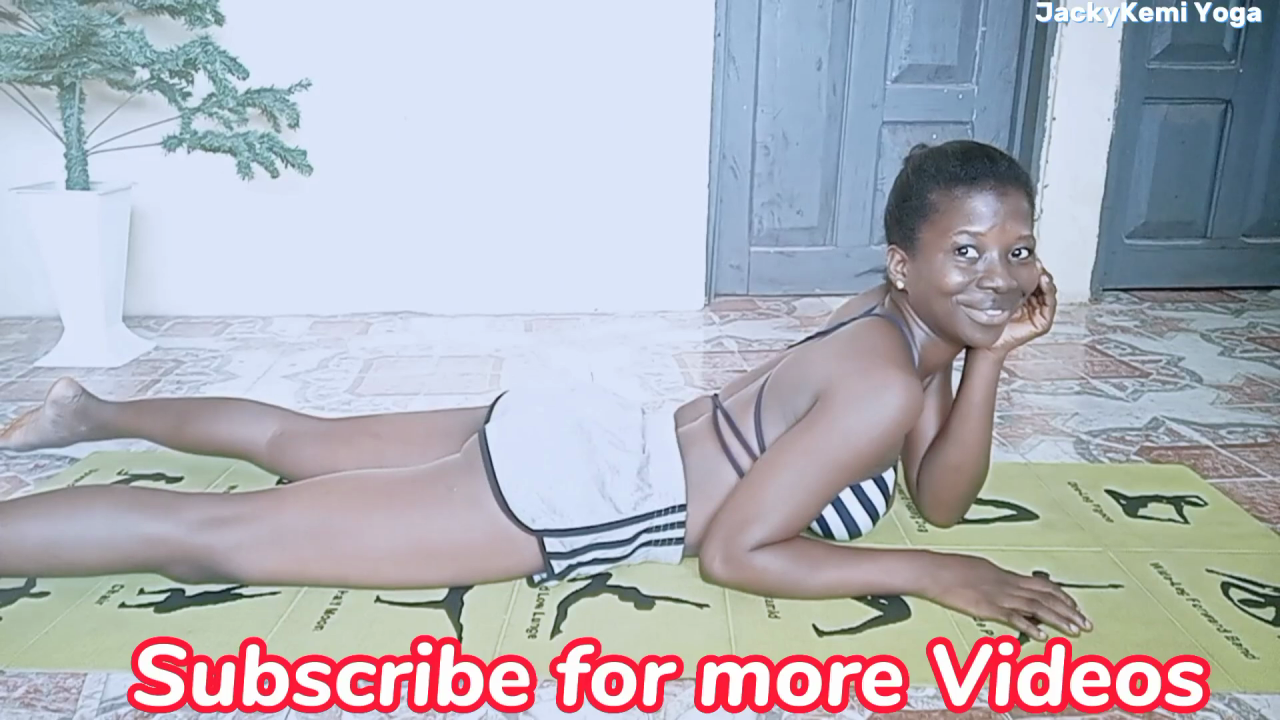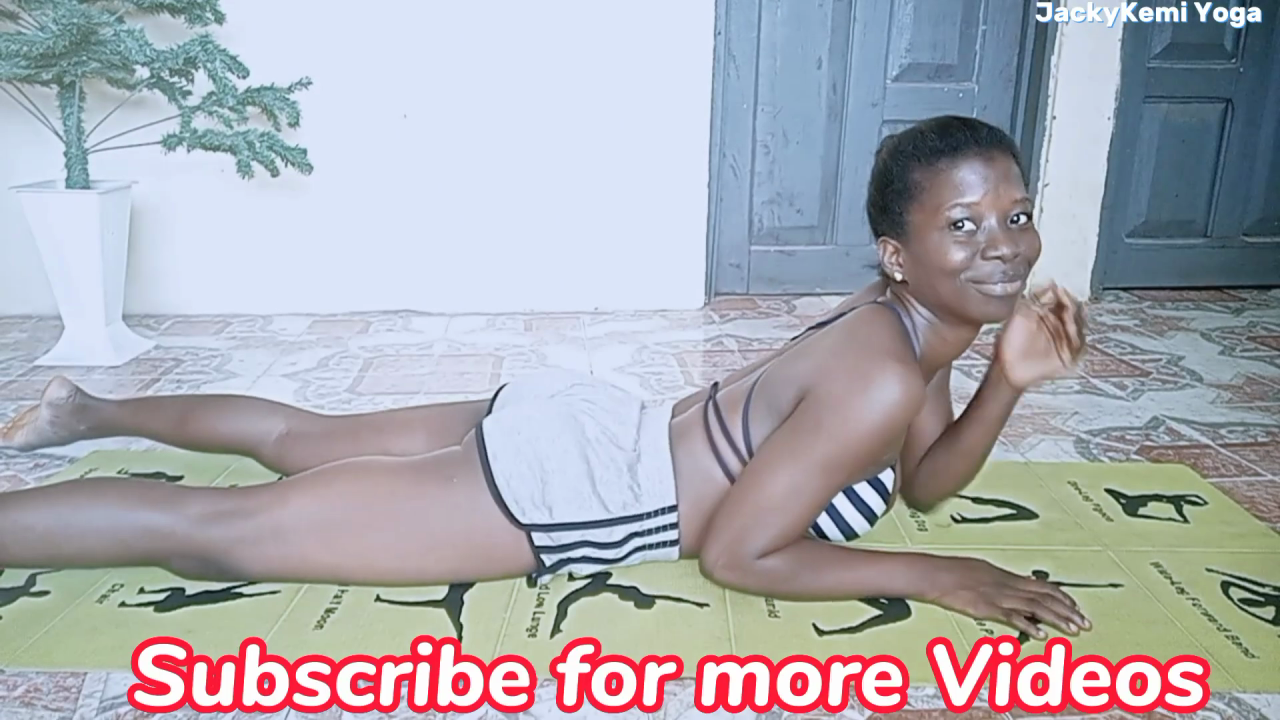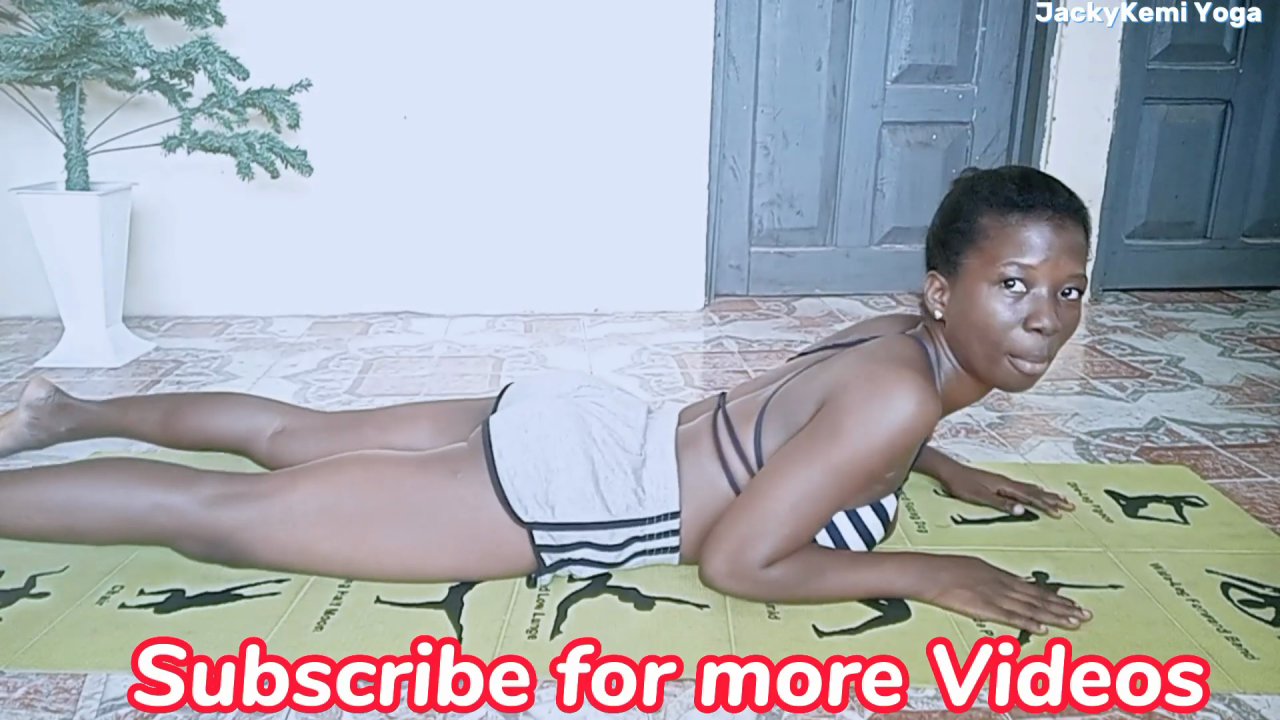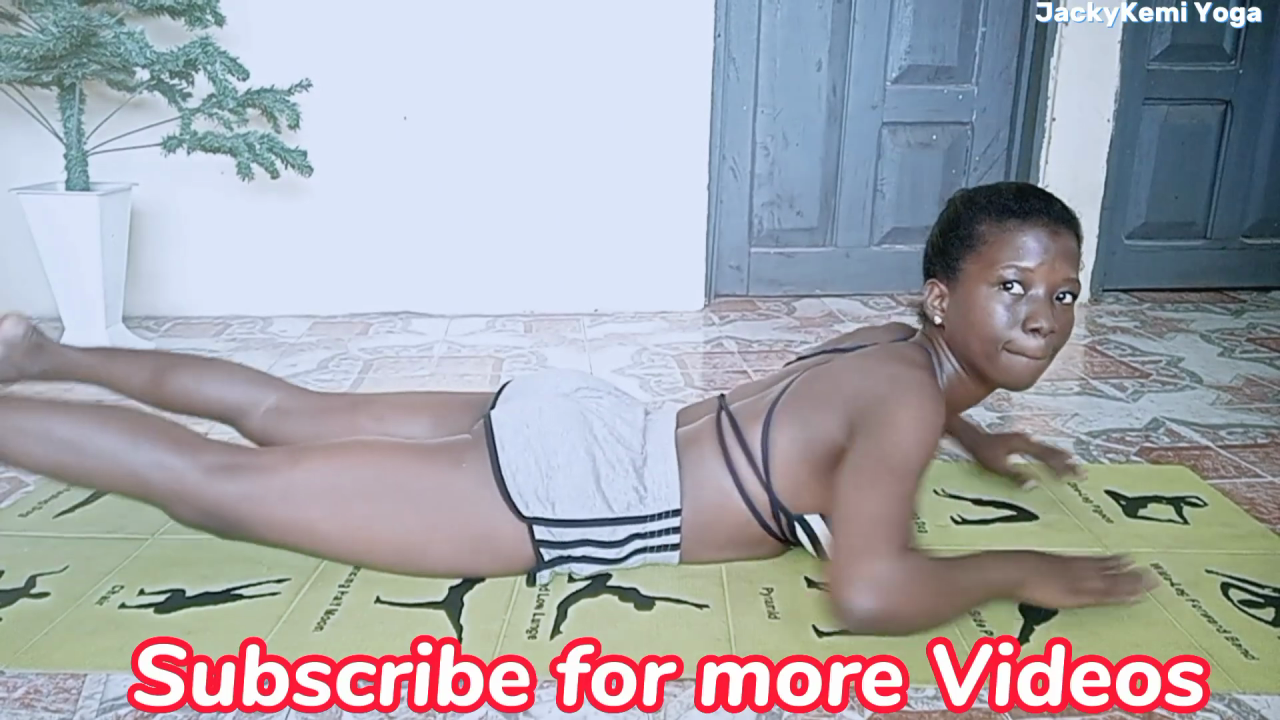
dt=0.4s
person 1, frame 1
left shoulder: (897, 317)
right shoulder: (885, 384)
left elbow: (940, 498)
right elbow: (734, 552)
left wrist: (992, 355)
right wrist: (933, 577)
left hip: (578, 438)
right hip: (564, 496)
left knee: (300, 445)
right knee: (216, 536)
left ankle: (91, 410)
person 1, frame 2
left shoulder: (908, 315)
right shoulder: (880, 380)
left elbow: (925, 481)
right elbow: (740, 556)
left wrist: (1010, 381)
right wrist: (934, 576)
left hip: (576, 432)
right hip: (558, 494)
left knee: (301, 441)
right knee: (211, 532)
left ankle: (94, 412)
person 1, frame 3
left shoulder: (911, 342)
right shoulder: (903, 397)
right elbow: (735, 562)
left wrist: (943, 469)
right wrist: (930, 573)
left hip: (579, 431)
right hip: (562, 499)
left knee: (293, 437)
right knee: (219, 516)
person 1, frame 4
left shoulder: (907, 346)
right shoulder: (909, 396)
right elbow: (865, 596)
left wrist: (968, 436)
right wrist: (1024, 570)
left hip: (573, 433)
right hip: (565, 494)
left knee: (290, 415)
right knee: (221, 483)
